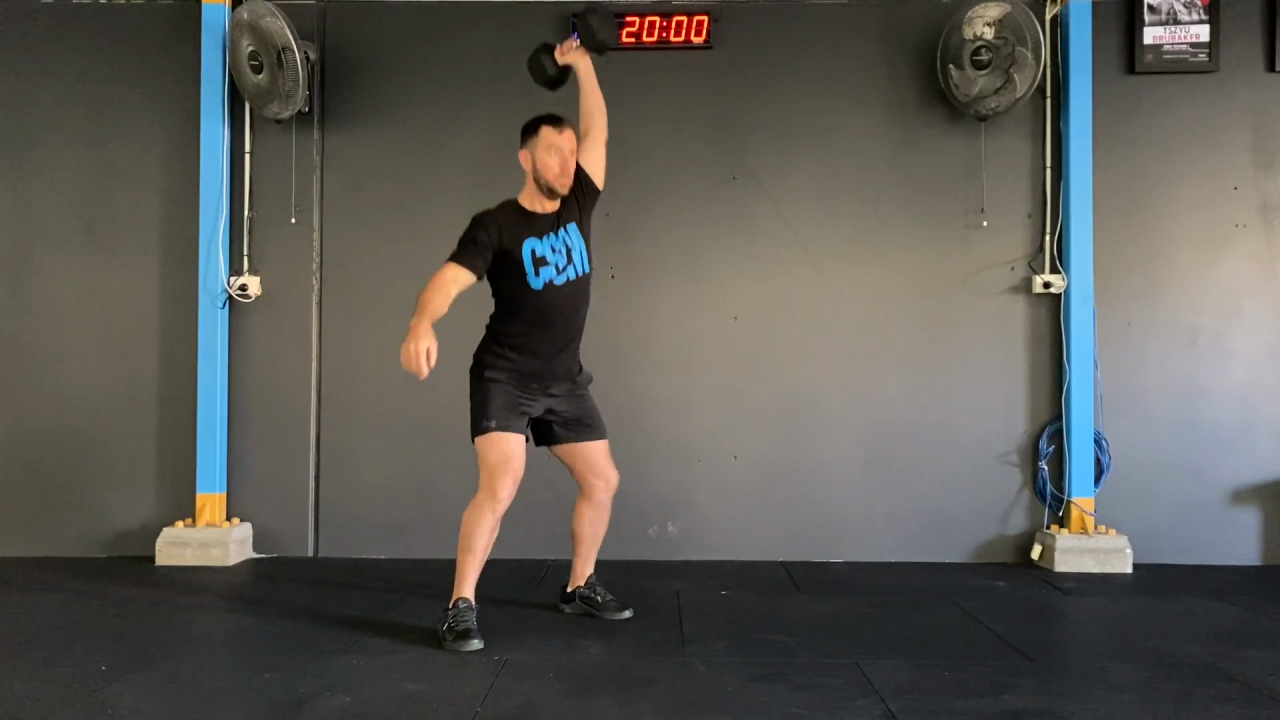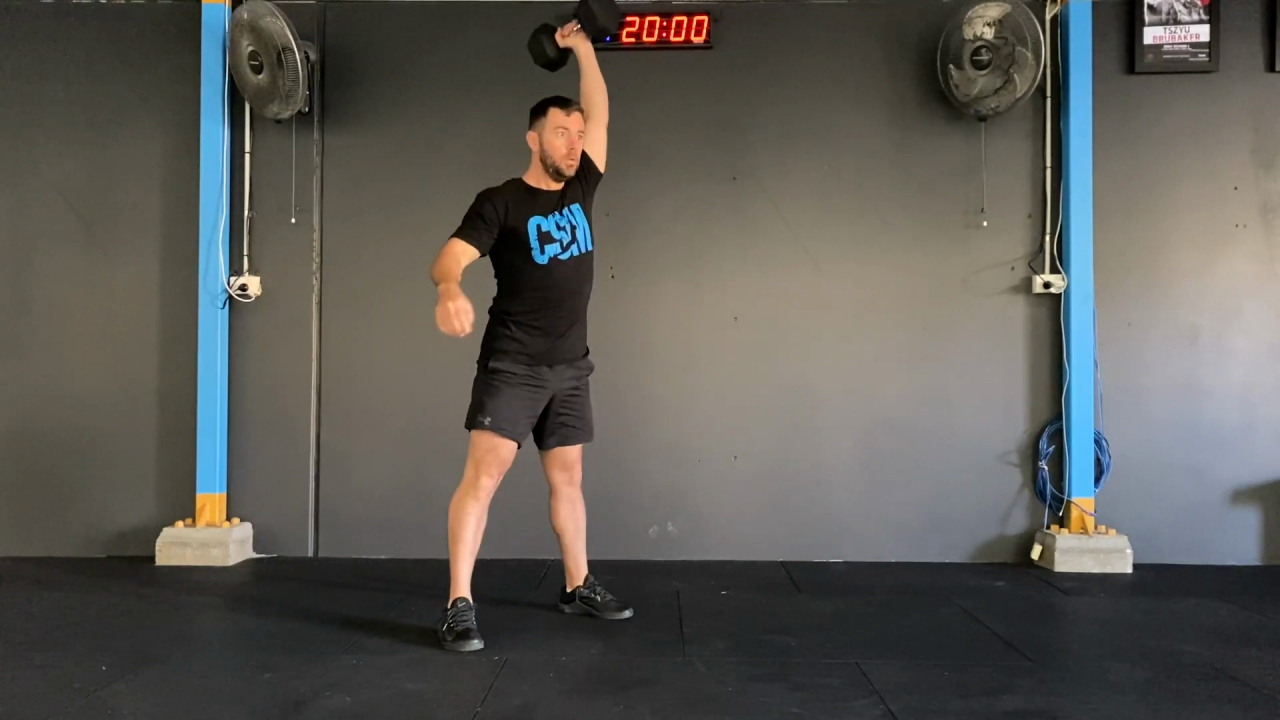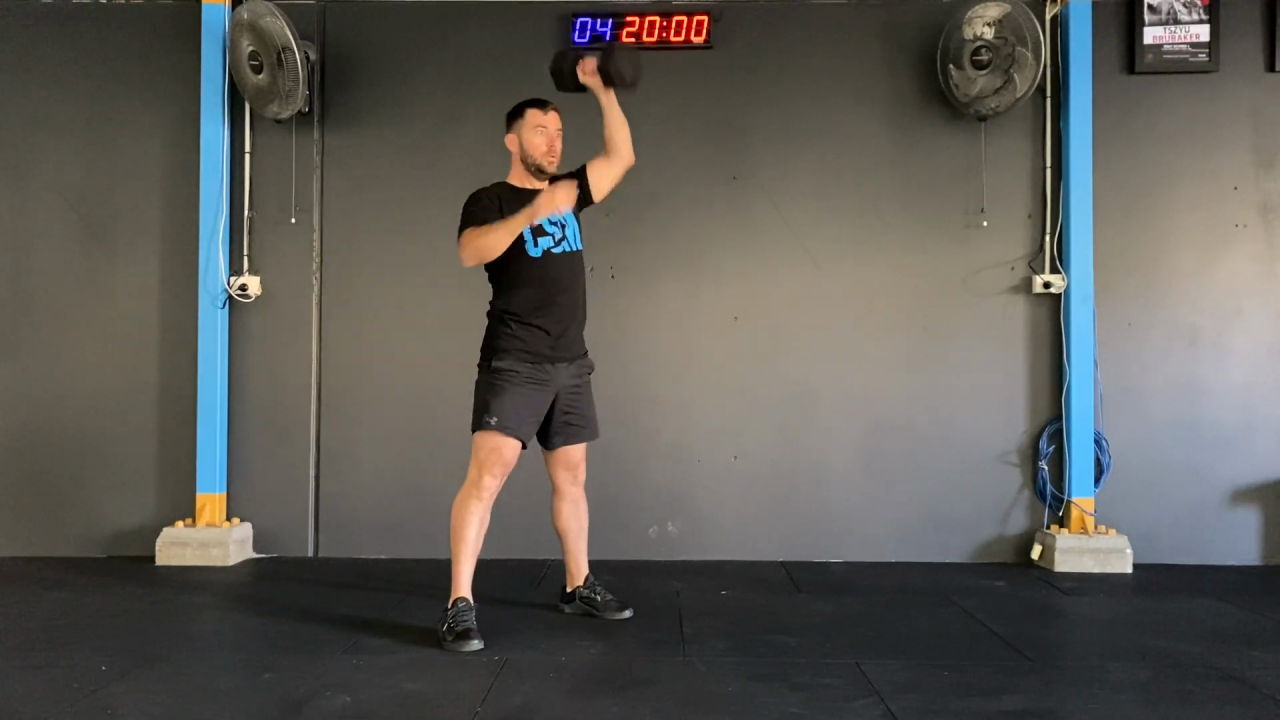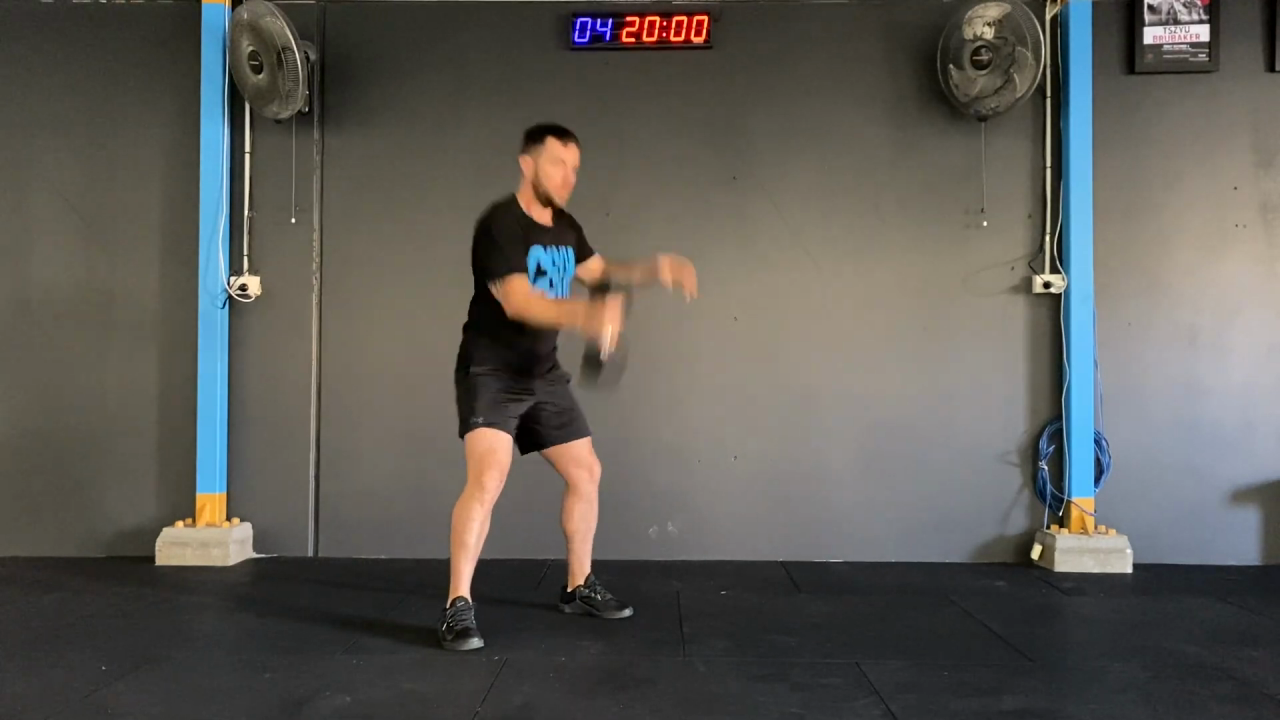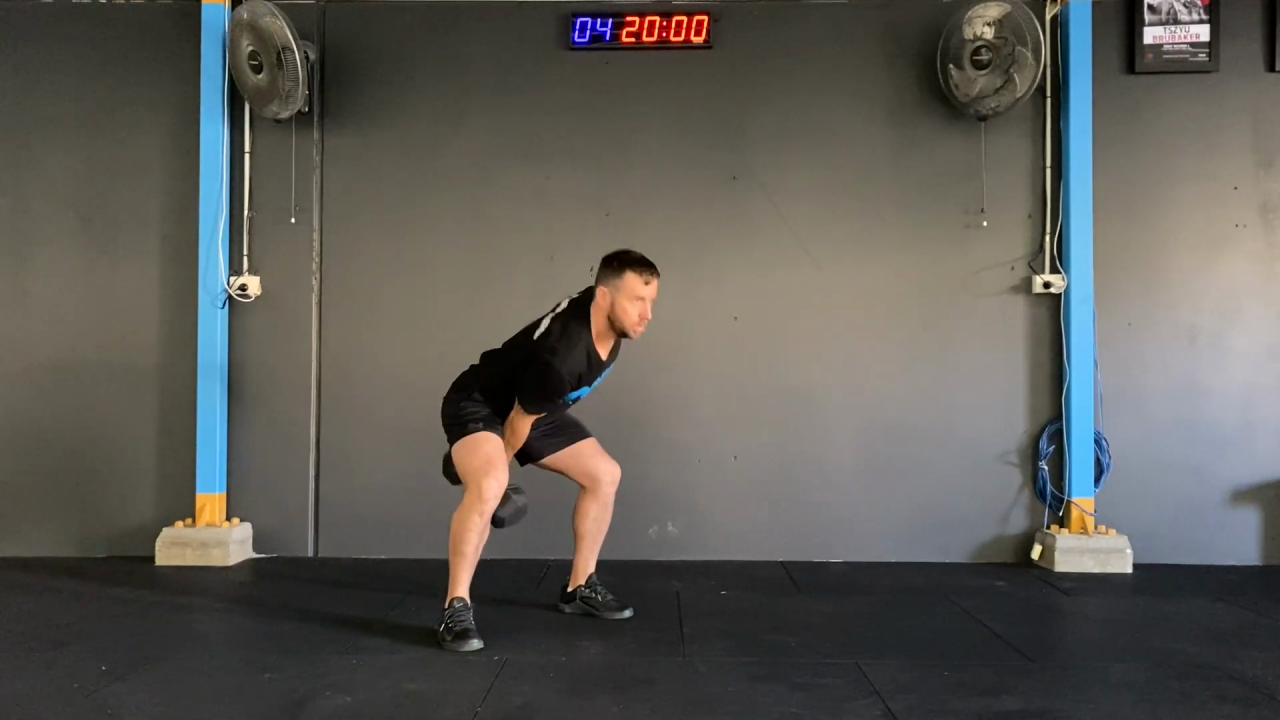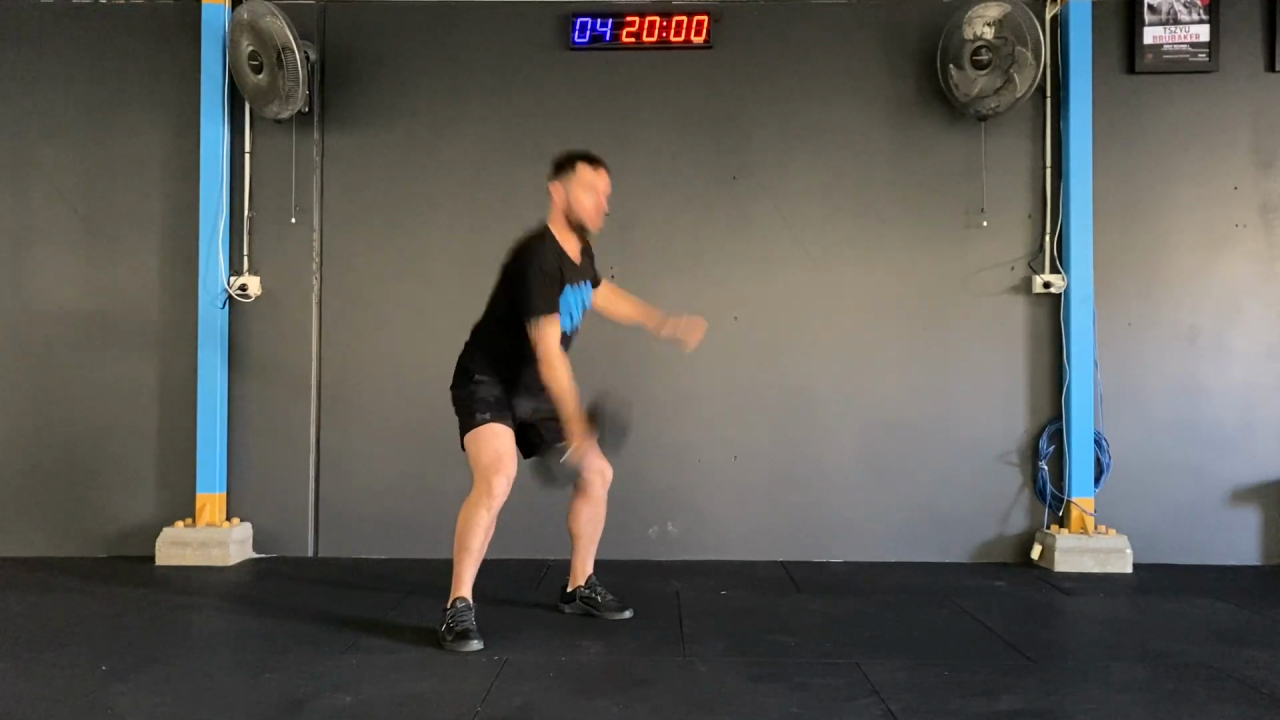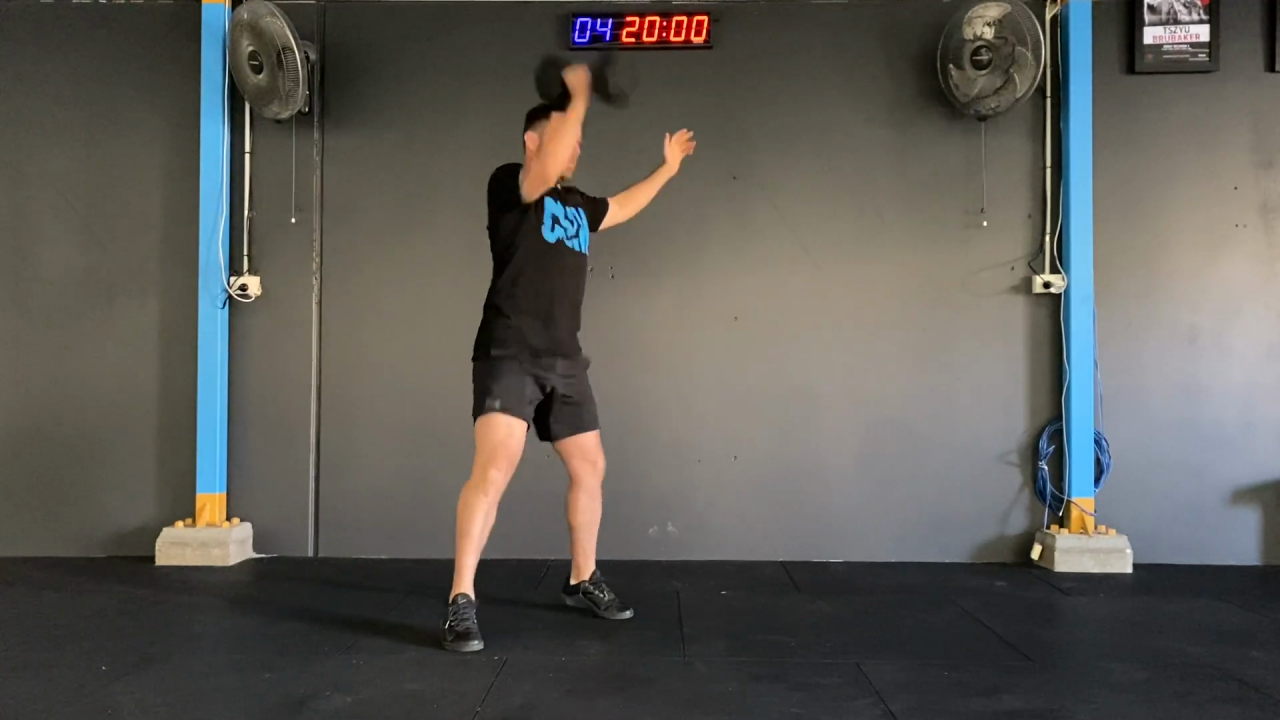
dt=0.4s
person 1, frame 1
left shoulder: (578, 205)
right shoulder: (496, 226)
left elbow: (598, 134)
right elbow: (449, 281)
left wrist: (582, 66)
right wrist: (422, 324)
left hip: (565, 379)
right hip: (505, 379)
left knee: (602, 481)
right knee: (500, 489)
left ankle: (580, 585)
right ankle: (461, 605)
person 1, frame 2
left shoulder: (581, 188)
right shoulder: (500, 202)
left elbow: (599, 115)
right elbow: (449, 256)
left wrist: (583, 49)
right wrist: (451, 289)
left hip: (570, 365)
right hip: (512, 365)
left knee: (568, 479)
right knee: (483, 479)
left ankle: (578, 586)
right ankle: (459, 604)
person 1, frame 3
left shoulder: (568, 192)
right shoulder: (490, 199)
left elbow: (621, 155)
right elbow: (470, 252)
left wrist: (601, 89)
right wrist: (533, 211)
left hip: (571, 363)
right hip: (515, 363)
left knee: (570, 478)
right knee: (487, 477)
left ankle: (579, 586)
right ankle: (459, 605)
person 1, frame 4
left shoulder: (565, 227)
right shoulder: (500, 225)
left elbow: (599, 272)
right elbow: (518, 302)
left wrist: (655, 269)
right wrist: (589, 317)
left hip: (543, 372)
right hip: (491, 371)
left knee: (585, 473)
right knee: (487, 480)
left ankle: (580, 586)
right ankle: (458, 605)
person 1, frame 5
left shoulder: (602, 309)
right shoulder: (562, 356)
right elbow: (520, 420)
right wrist: (501, 463)
left hip: (536, 406)
right hip: (479, 403)
left knee: (605, 475)
right knee: (487, 486)
left ankle: (580, 585)
right ankle: (457, 607)
person 1, frame 6
left shoulder: (579, 250)
right shoulder: (538, 258)
left elbow: (605, 296)
right elbow: (548, 352)
left wrist: (665, 324)
right wrist: (576, 430)
left hip: (538, 387)
right hip: (489, 382)
left knee: (598, 475)
right knee: (495, 484)
left ankle: (579, 586)
right ankle: (459, 606)
person 1, frame 7
left shoulder: (576, 204)
right shoulder: (510, 182)
left elbow: (623, 206)
right elbow: (545, 174)
left wrist: (668, 166)
right wrist: (579, 101)
left hip: (563, 356)
right hip: (510, 353)
left knee: (589, 468)
right knee: (493, 472)
left ankle: (583, 580)
right ankle: (461, 599)
